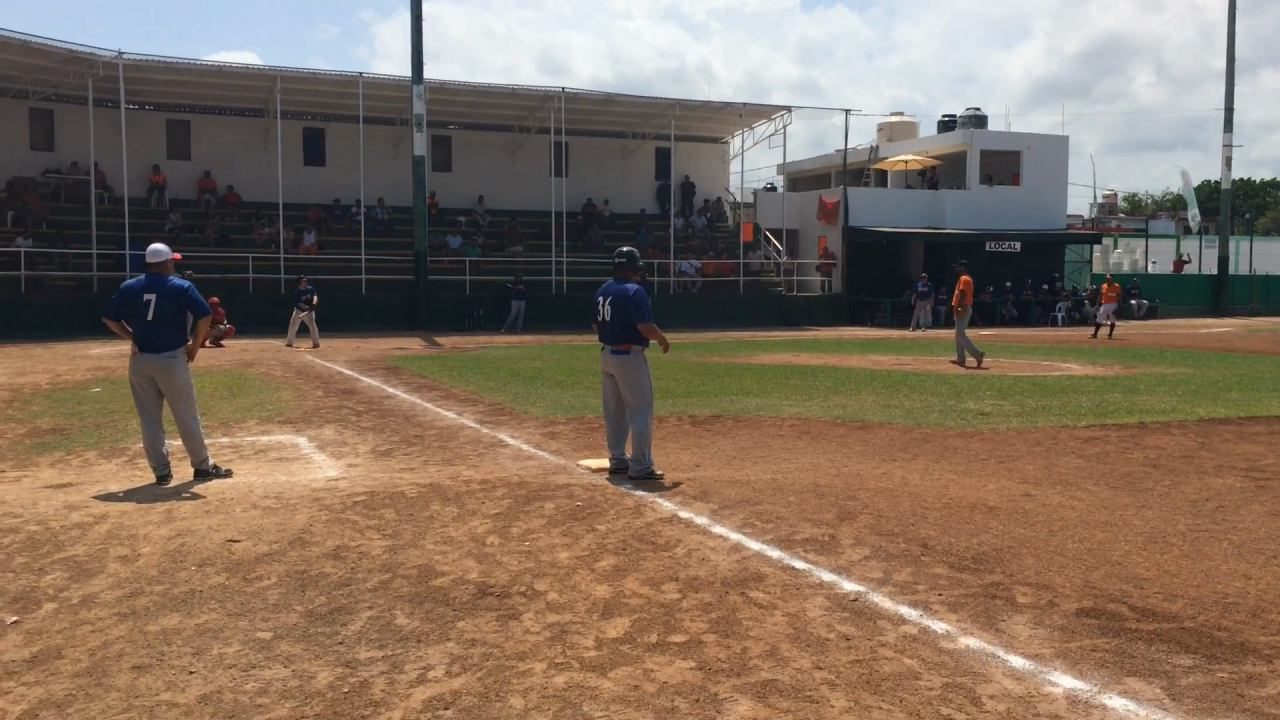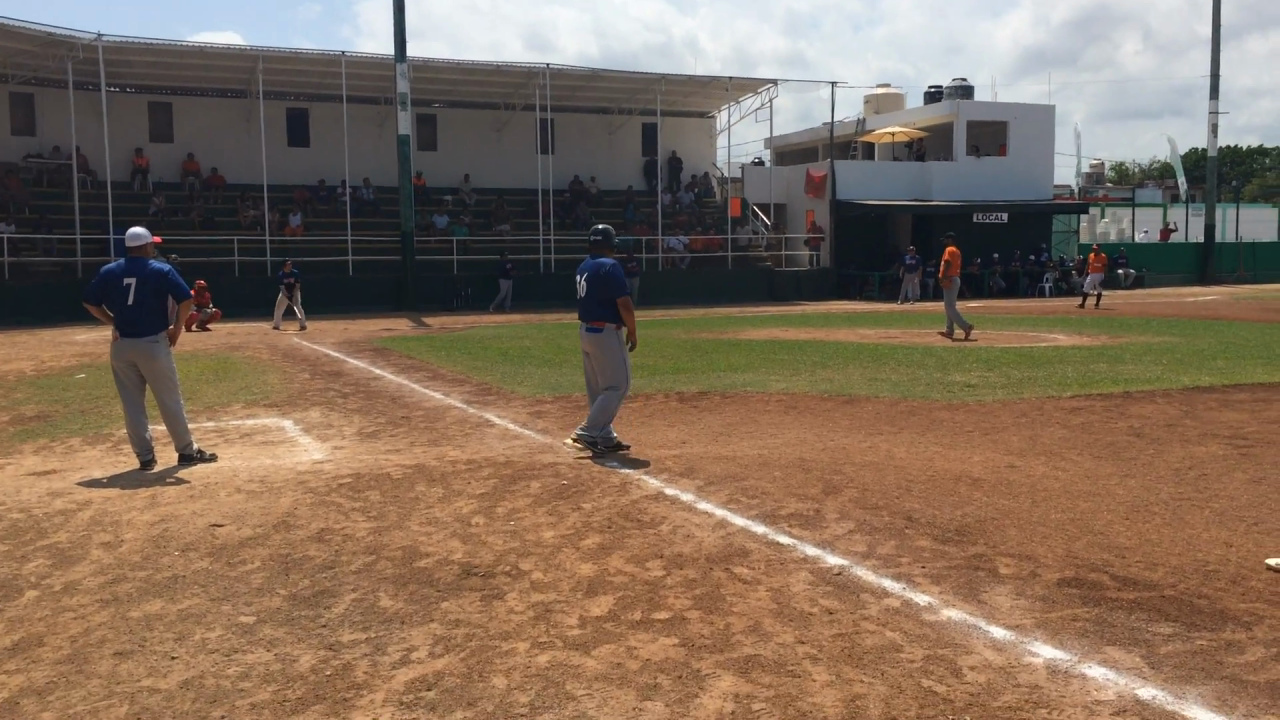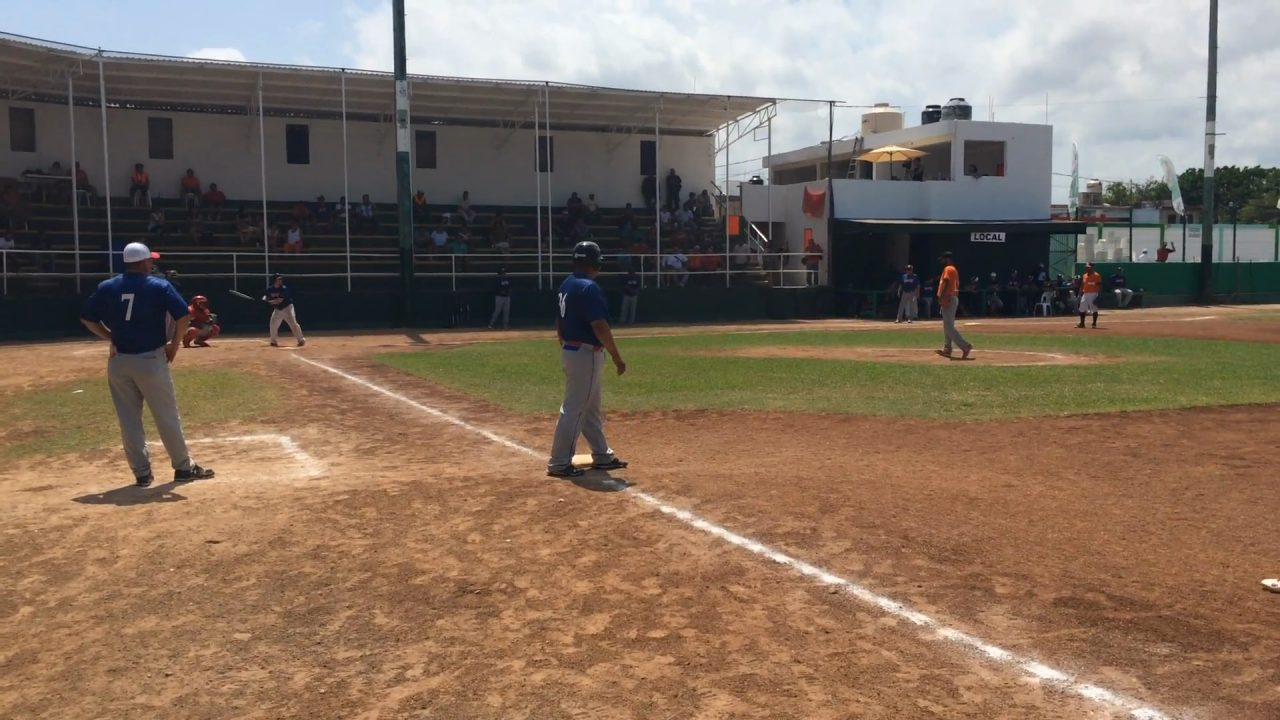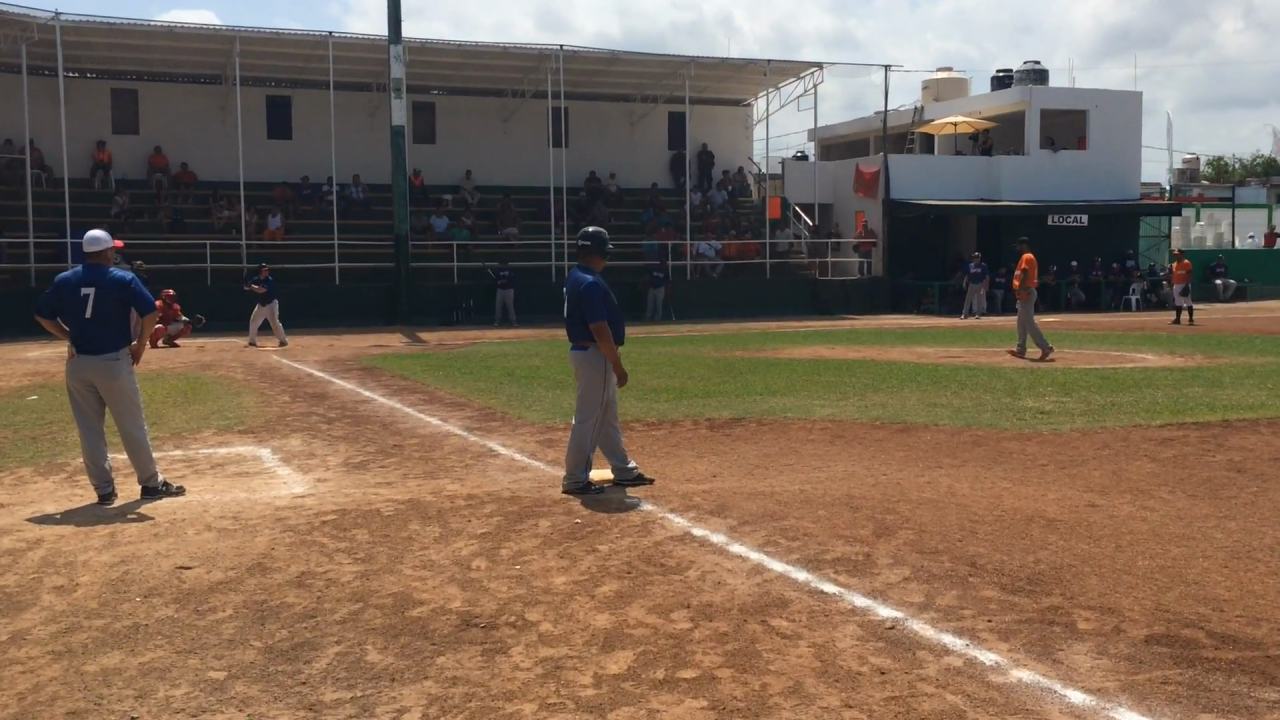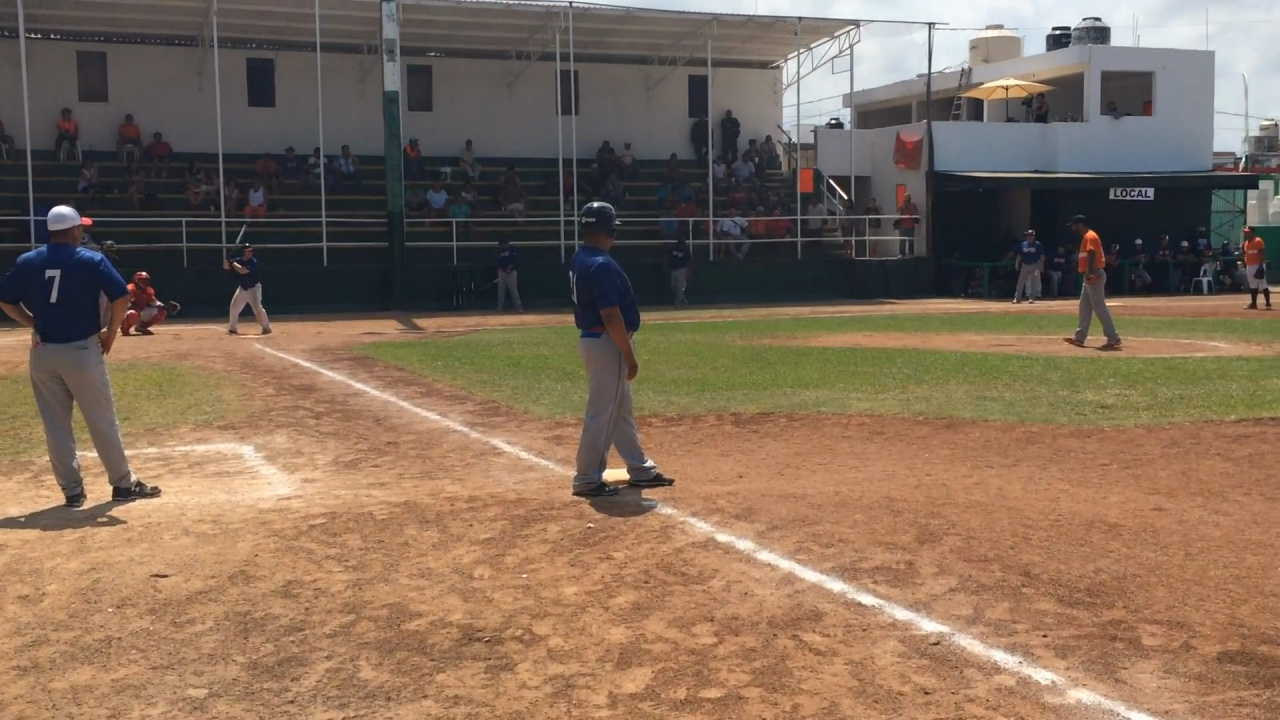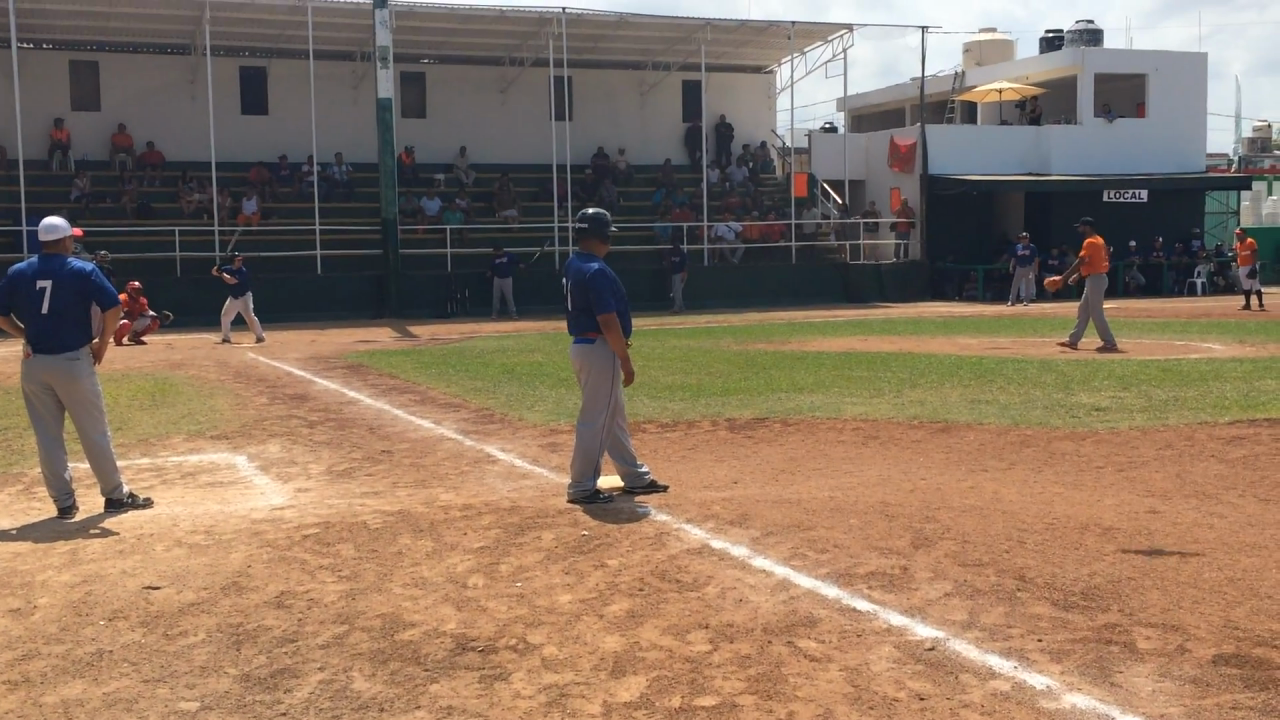
dt=0.5s
person 1, frame 1
left shoulder: (129, 287)
right shoulder: (181, 287)
left elbow: (109, 318)
right elbow: (205, 316)
left wrist: (132, 337)
right wrist: (195, 344)
left hip: (140, 361)
right hip: (171, 359)
left knee: (149, 419)
right knee: (187, 416)
left ankle: (161, 471)
right ankle: (202, 466)
person 1, frame 2
left shoulder: (108, 272)
right shoulder: (161, 270)
left elbow: (89, 302)
right elbow: (186, 299)
left wrist: (113, 323)
right wrist: (177, 328)
left hip: (121, 345)
right hip: (153, 343)
left knee: (132, 404)
right knee: (170, 401)
left ankle: (145, 456)
right ankle: (187, 451)
person 1, frame 3
left shoulder: (107, 287)
right shoulder: (159, 286)
left elbow: (87, 319)
right elbow: (183, 316)
left wrist: (111, 338)
right wrist: (174, 343)
left hip: (119, 361)
right hip: (150, 359)
left knee: (129, 420)
right knee: (167, 417)
left ankle: (141, 472)
right ankle: (183, 467)
person 1, frame 4
left shoulder: (64, 280)
right shoulder: (123, 279)
left elbow: (43, 315)
right elbow: (150, 312)
left wrist: (70, 338)
right wrist: (140, 343)
left hip: (78, 364)
right hip: (114, 361)
left knee: (89, 430)
right knee: (132, 426)
left ankle: (104, 489)
right ankle: (151, 483)
person 1, frame 5
left shoulder: (27, 262)
right shoulder: (91, 260)
right elbow: (121, 296)
left wrist: (34, 324)
right wrist: (110, 331)
left hip: (43, 353)
right hip: (82, 351)
left knee: (55, 426)
right knee: (102, 421)
left ankle: (72, 490)
right ankle: (123, 484)
person 1, frame 6
right shoulder: (83, 271)
right elbow: (113, 307)
left wrist: (25, 335)
right wrist: (103, 342)
left hip: (34, 364)
right hip: (74, 361)
left knee: (47, 437)
right knee: (94, 433)
left ankle: (64, 502)
right ankle: (116, 495)
person 2, frame 1
left shoulder: (603, 290)
right shoulder: (634, 291)
left elbow: (596, 324)
right elbow: (645, 326)
right wrist: (663, 339)
left hip: (607, 355)
right hip: (630, 356)
left knee: (614, 411)
right knee: (640, 411)
left ankle: (618, 460)
right ankle: (640, 467)
person 2, frame 2
left shoulder: (583, 268)
right shoulder: (610, 266)
right elbow: (624, 304)
right wrist: (632, 332)
left hip: (587, 332)
right hip: (606, 333)
left knee: (598, 389)
right knee: (616, 387)
left ankle: (605, 438)
right ankle: (588, 433)
person 2, frame 3
left shoulder: (567, 285)
right shoulder: (589, 288)
left elbow: (560, 323)
right elbow: (600, 326)
left wrist: (565, 351)
right wrist: (616, 356)
left hip: (571, 350)
right hip: (586, 353)
left knee: (591, 408)
right knee: (574, 409)
left ankle: (602, 456)
right ankle: (559, 462)
person 2, frame 4
left shoulder: (576, 277)
right shoulder: (590, 283)
right elbow: (600, 329)
right wrist: (617, 365)
left hip: (587, 352)
right hip: (594, 356)
left knee: (607, 415)
right knee: (588, 418)
left ankle: (624, 470)
right ankle: (575, 479)
person 2, frame 5
left shoulder: (582, 259)
right shoulder: (601, 264)
right elbow: (611, 315)
right wrist: (629, 354)
left hip: (595, 339)
right hip: (606, 343)
left knee: (621, 410)
right knee: (602, 413)
left ankle: (641, 470)
right ankle: (587, 480)
person 2, frame 6
left shoulder: (575, 264)
right shoulder: (596, 271)
right elbow: (608, 321)
left wrist: (619, 351)
right wrist: (625, 360)
left hip: (586, 345)
right hip: (598, 350)
left knee: (614, 416)
right knee: (595, 419)
left ankle: (635, 476)
right ankle: (582, 487)
